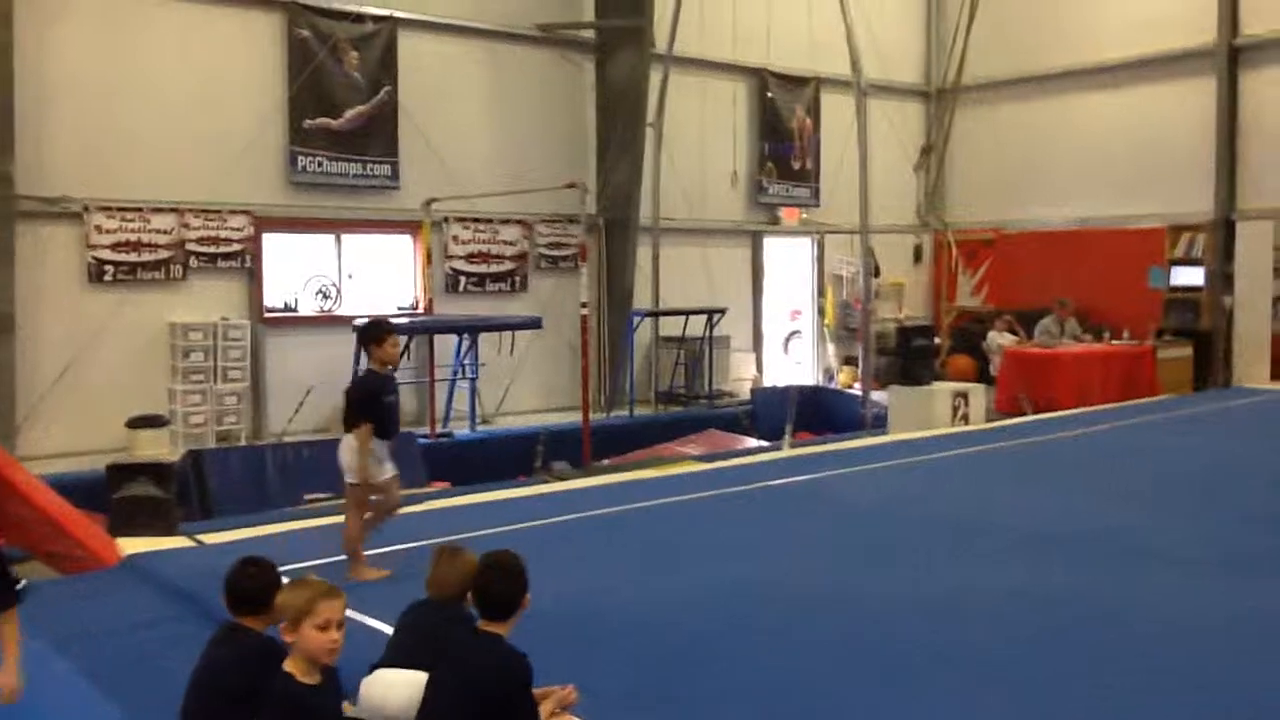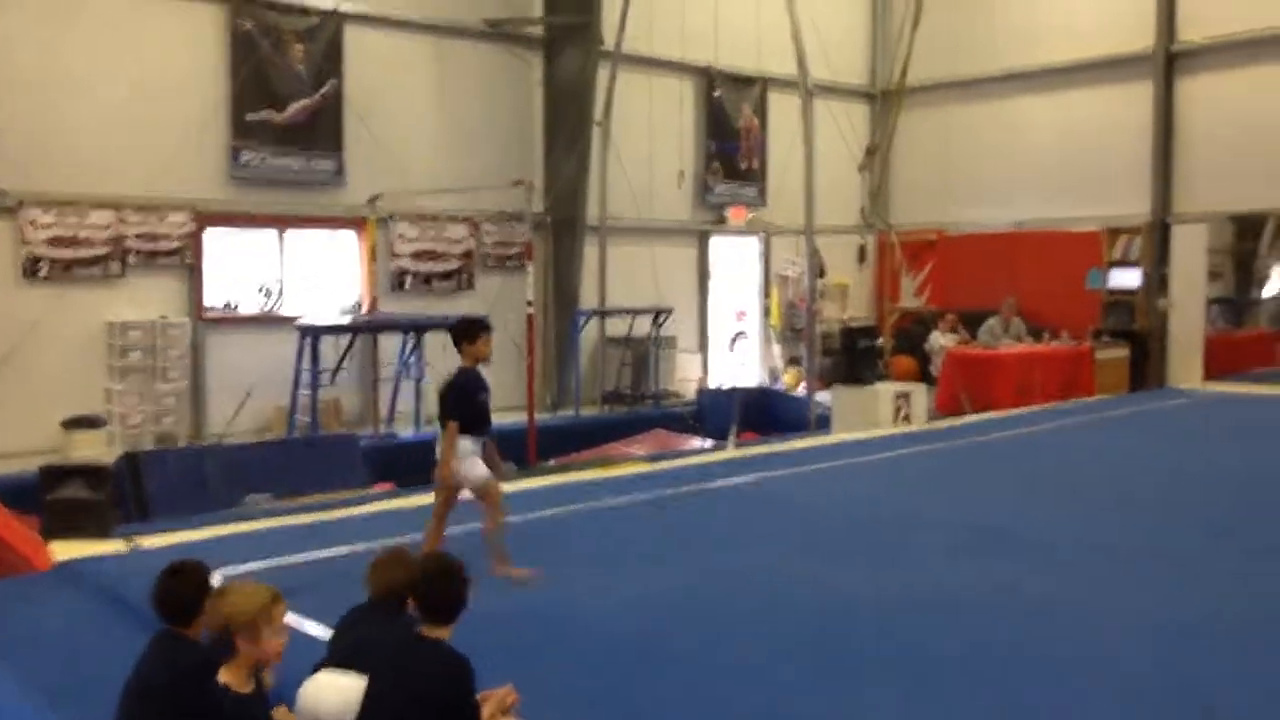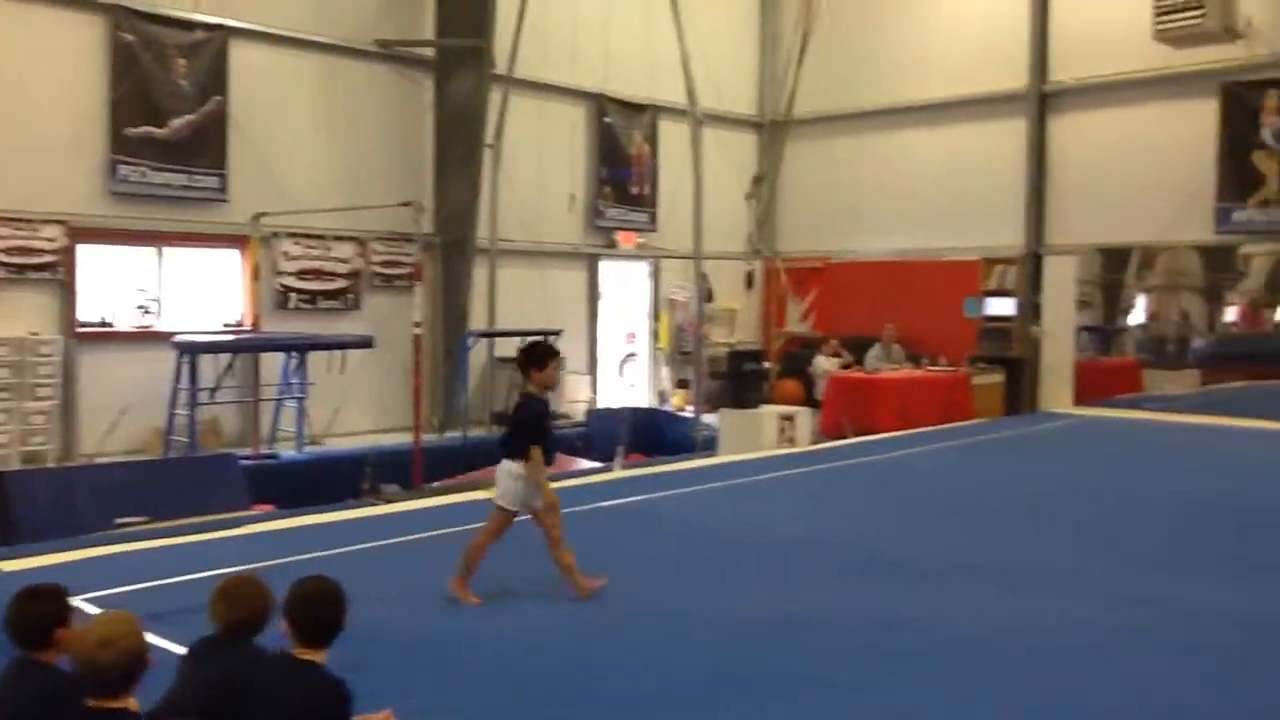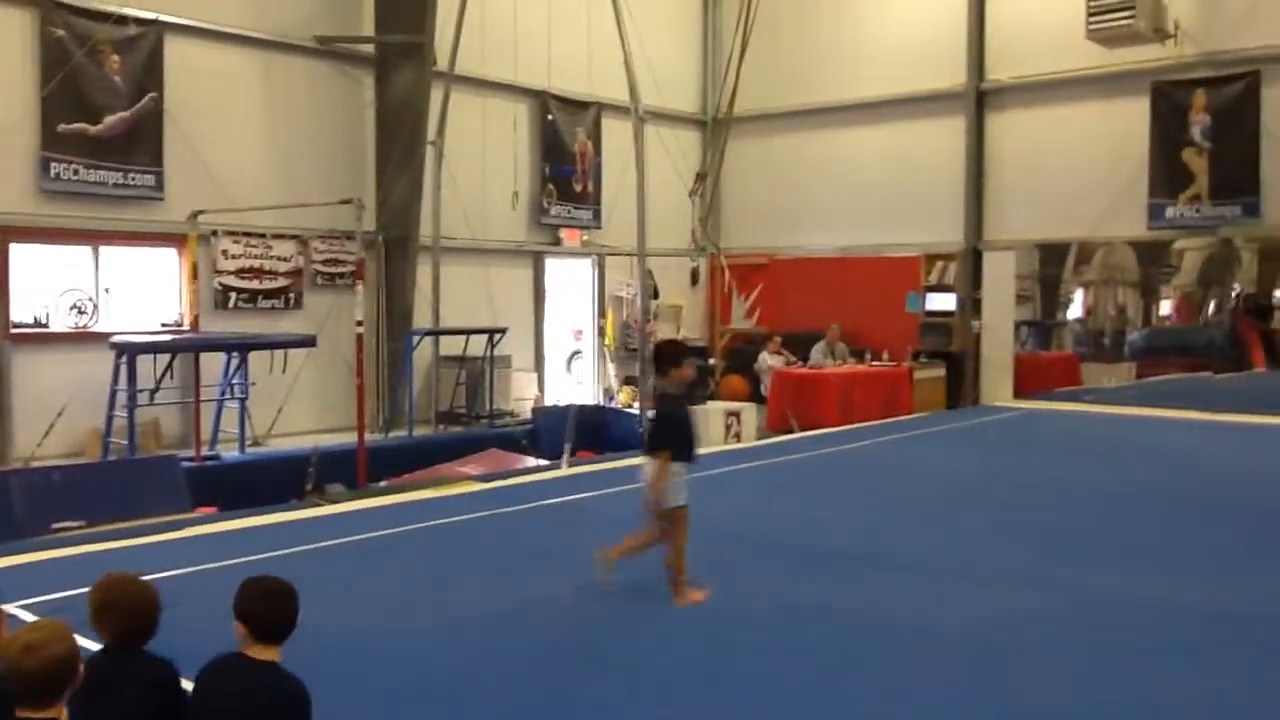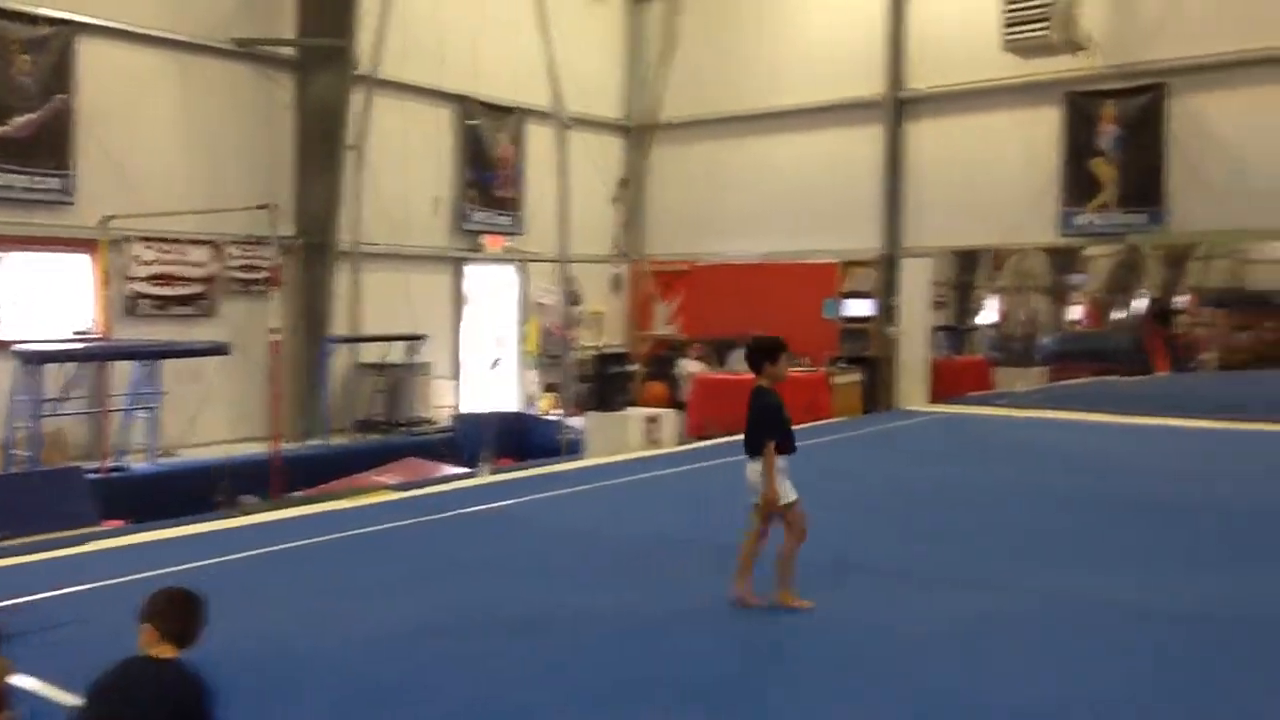
dt=0.5s
person 1, frame 1
left shoulder: (388, 379)
right shoulder: (367, 386)
right elbow: (363, 429)
left wrist: (385, 458)
right wrist: (362, 467)
left hip: (378, 449)
right hip: (359, 450)
left knee: (393, 501)
right knee: (356, 508)
left ankle: (355, 537)
right ankle: (357, 566)
person 1, frame 2
left shoulder: (476, 379)
right shoulder: (460, 384)
right elbow: (450, 426)
left wrist: (492, 454)
right wrist: (444, 464)
left hip: (470, 449)
right hip: (459, 452)
left knee: (442, 511)
right knee: (496, 504)
right ankle: (500, 563)
person 1, frame 3
left shoulder: (538, 404)
right shoulder: (530, 409)
right elbow: (534, 454)
right wrist: (546, 492)
left hip: (528, 475)
right hip: (518, 475)
left knee: (555, 533)
right knee: (491, 534)
left ankle: (578, 582)
right ankle: (460, 583)
person 1, frame 4
left shoulder: (669, 399)
right shoulder: (673, 408)
right elbow: (664, 454)
right wrist: (657, 493)
left hip: (668, 472)
right hip: (666, 474)
left knee: (659, 533)
right knee: (677, 534)
left ankle: (611, 555)
right ankle: (680, 590)
person 1, frame 5
left shoulder: (759, 395)
right shoulder: (768, 402)
right elbow: (768, 448)
right wrist: (770, 486)
left hip: (763, 470)
right hip: (769, 472)
left knee: (758, 533)
right knee: (798, 530)
left ankle: (741, 588)
right ankle: (785, 593)
